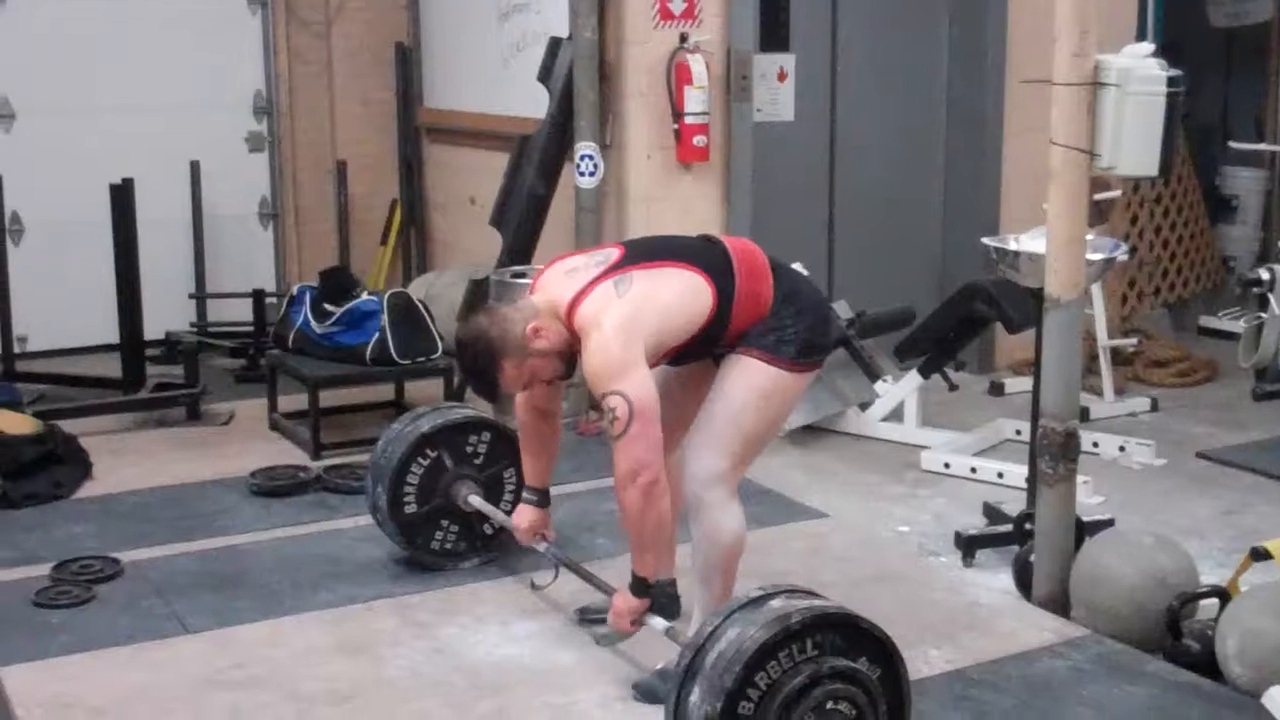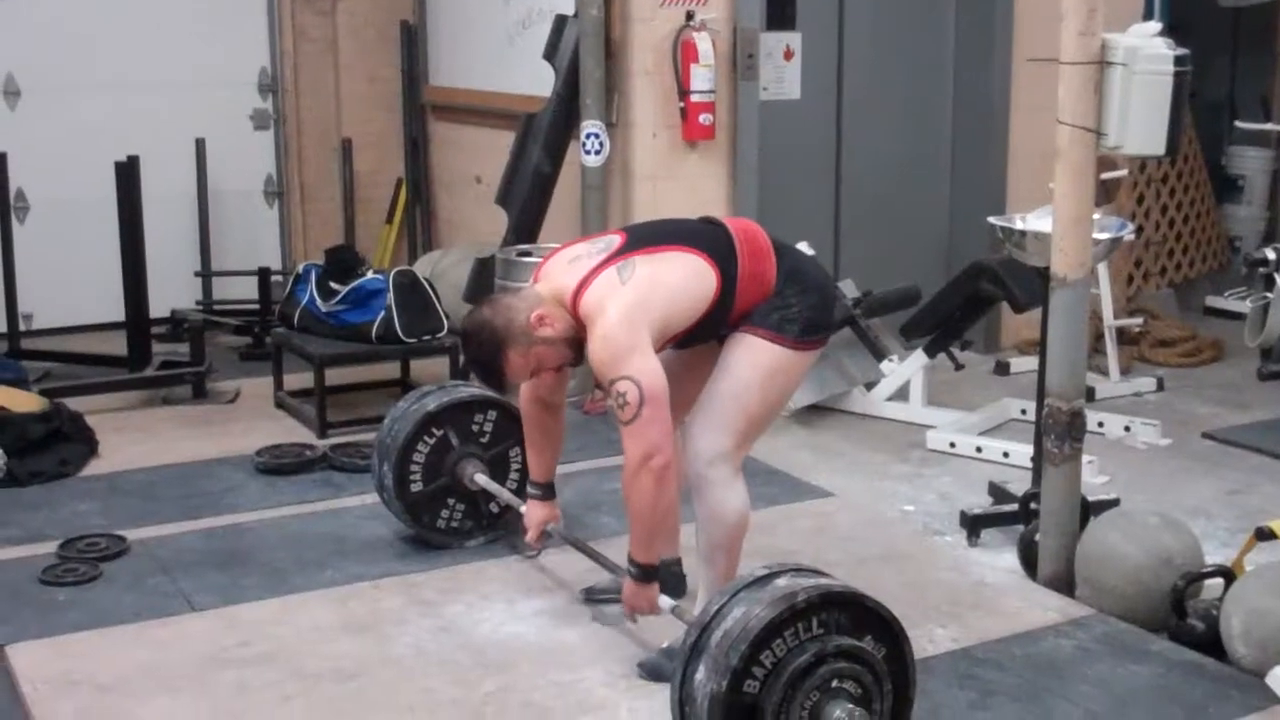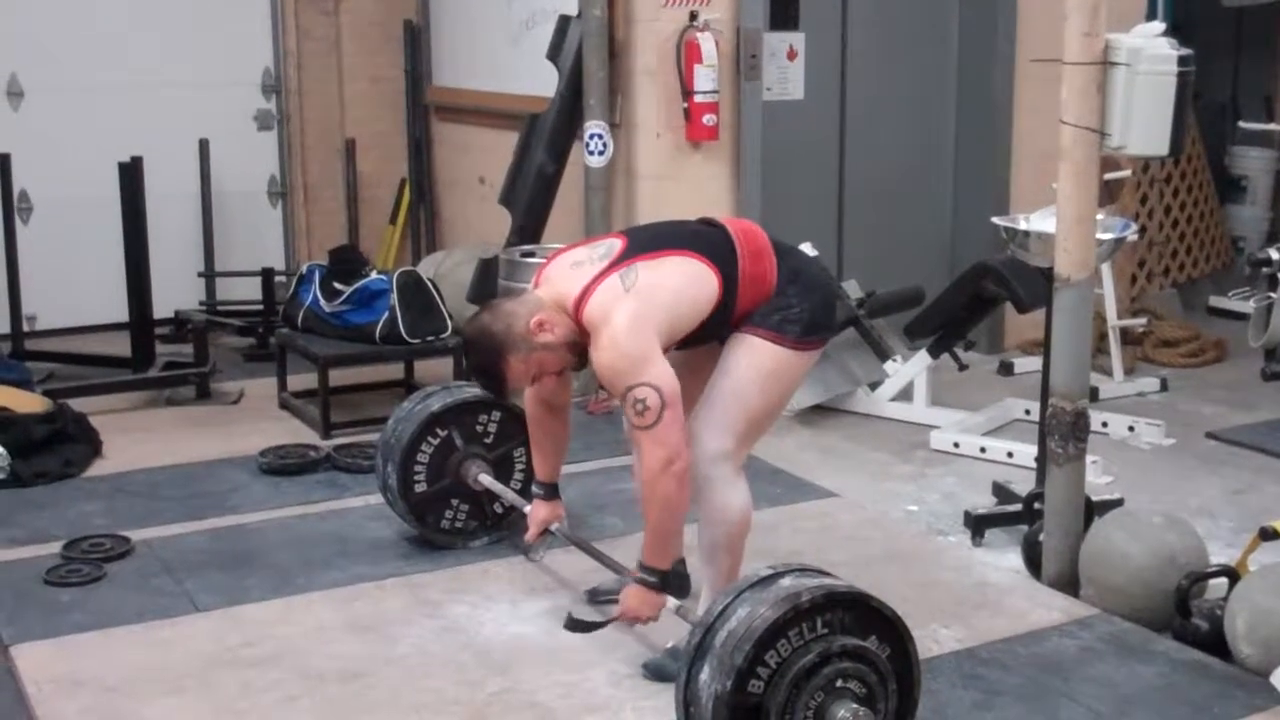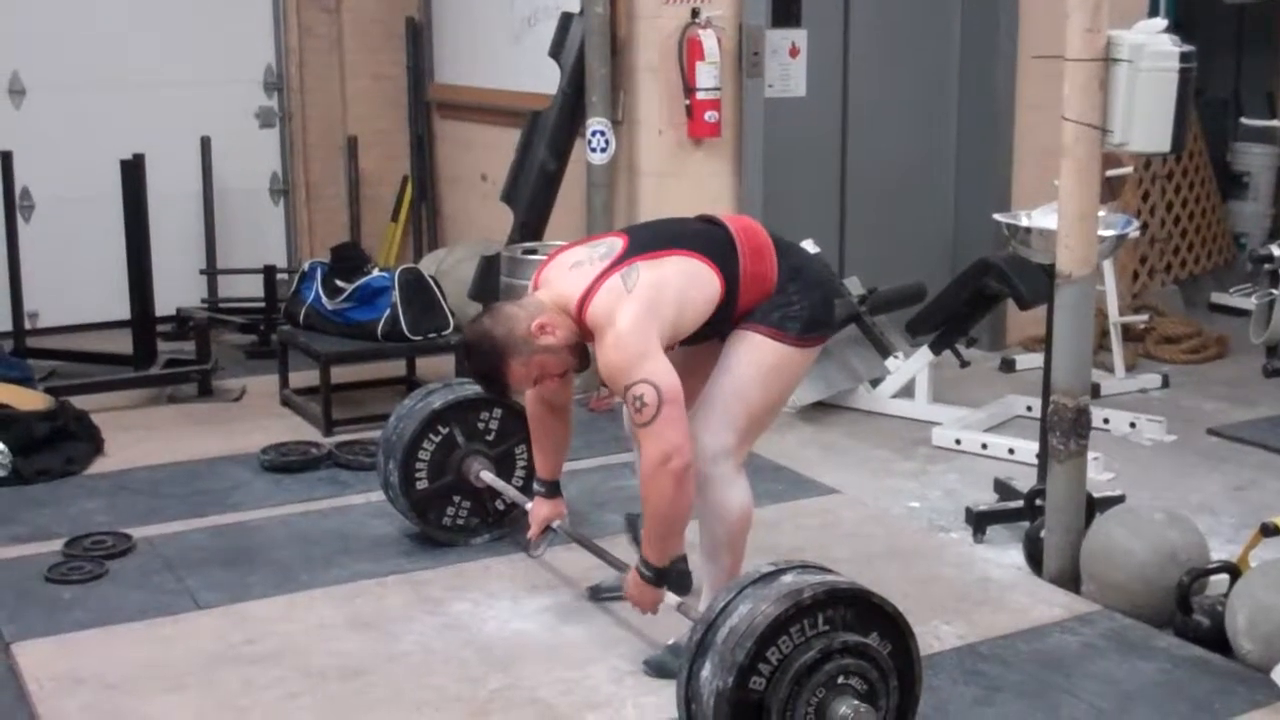
dt=0.3s
person 1, frame 1
left shoulder: (606, 338)
right shoulder: (540, 301)
left elbow: (640, 475)
right elbow: (537, 408)
left wrist: (638, 587)
right wrist: (534, 498)
left hip: (784, 320)
right hip: (723, 312)
left knee: (705, 477)
right knee: (645, 440)
right ankle: (662, 591)
person 1, frame 2
left shoulder: (612, 326)
right shoulder: (543, 289)
left elbow: (651, 460)
right elbow: (541, 400)
left wrist: (640, 573)
right wrist: (540, 494)
left hip: (788, 299)
right hip: (730, 288)
left knee: (709, 455)
right knee: (647, 422)
right ankle: (666, 567)
person 1, frame 3
left shoulder: (616, 333)
right shoulder: (543, 295)
left elbow: (671, 461)
right elbow: (546, 401)
left wrist: (650, 581)
right wrist: (545, 492)
left hip: (789, 298)
right hip: (729, 287)
left knee: (711, 455)
right knee: (646, 422)
right ankle: (671, 569)
person 1, frame 4
left shoulder: (621, 333)
right shoulder: (543, 292)
left elbow: (671, 460)
right elbow: (547, 401)
left wrist: (650, 573)
right wrist: (546, 490)
left hip: (789, 295)
right hip: (731, 280)
left knee: (712, 450)
right knee: (649, 420)
right ankle: (672, 564)
